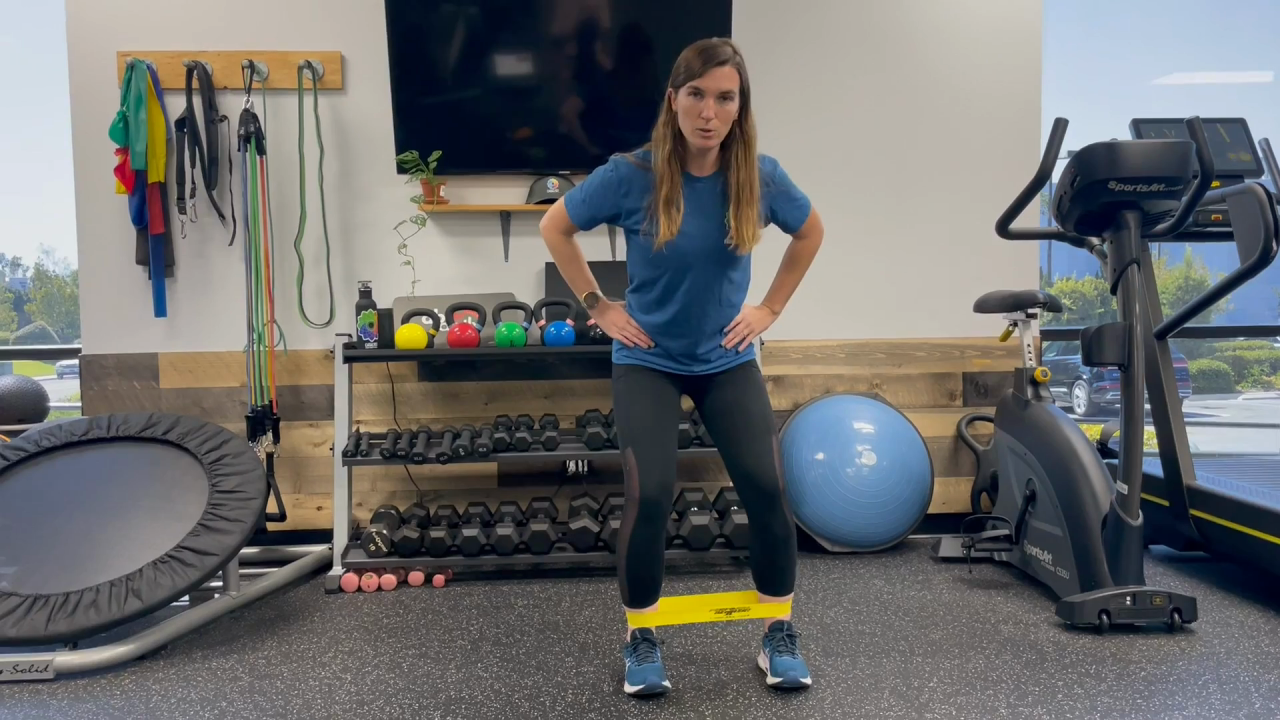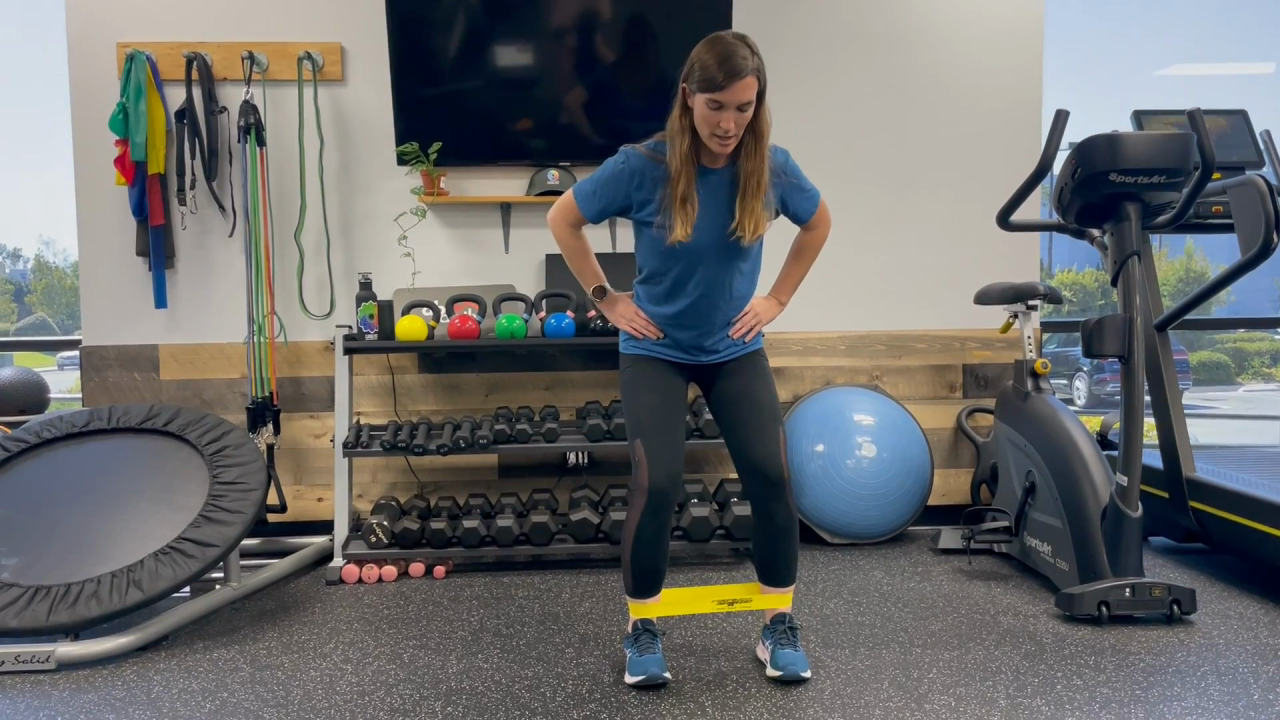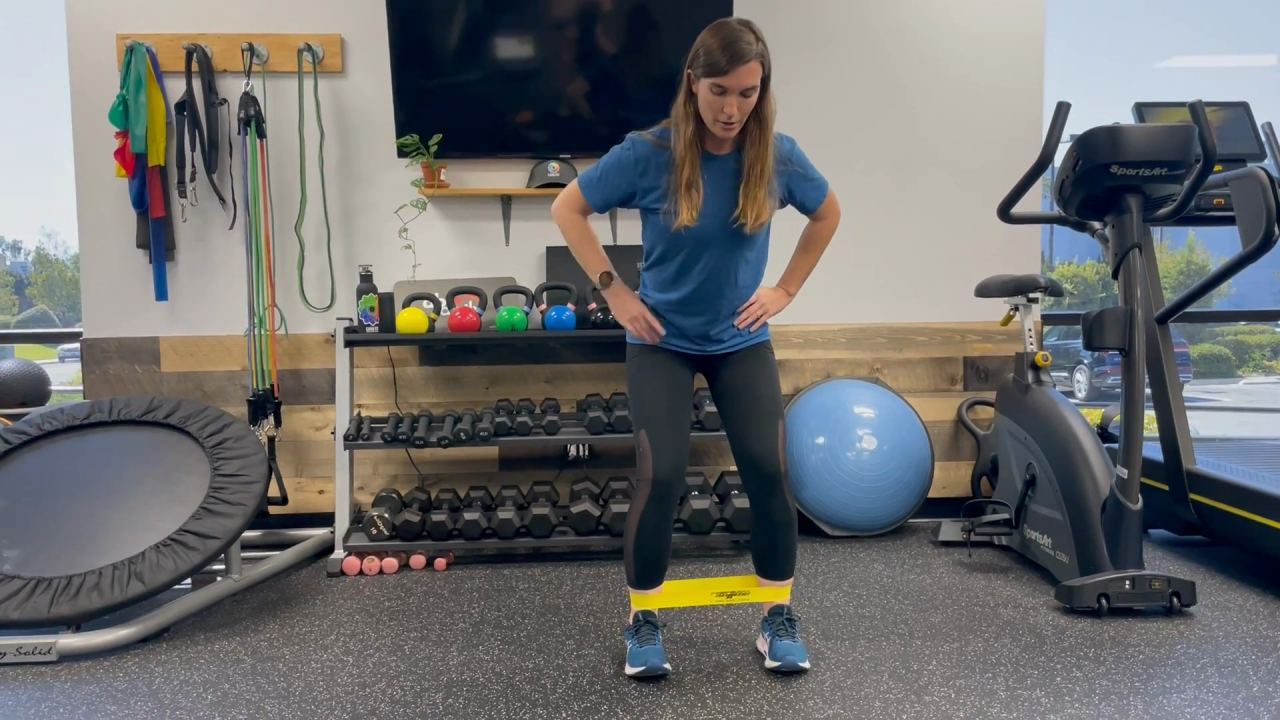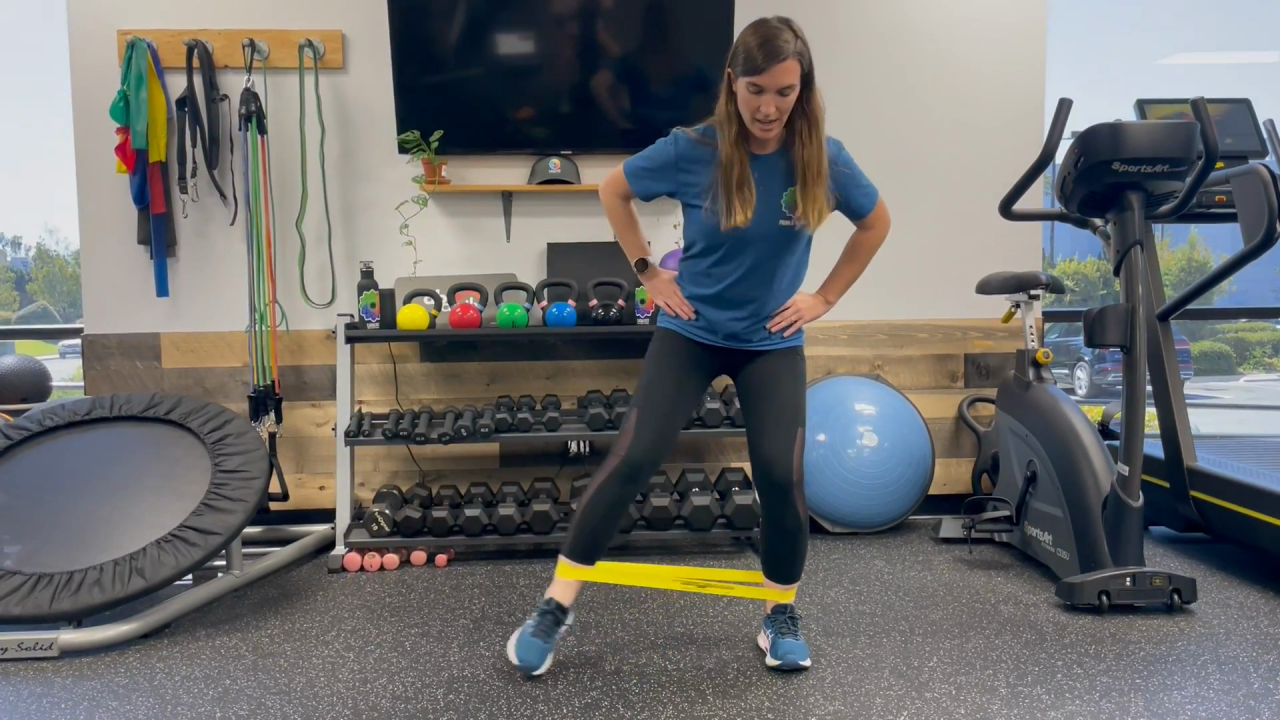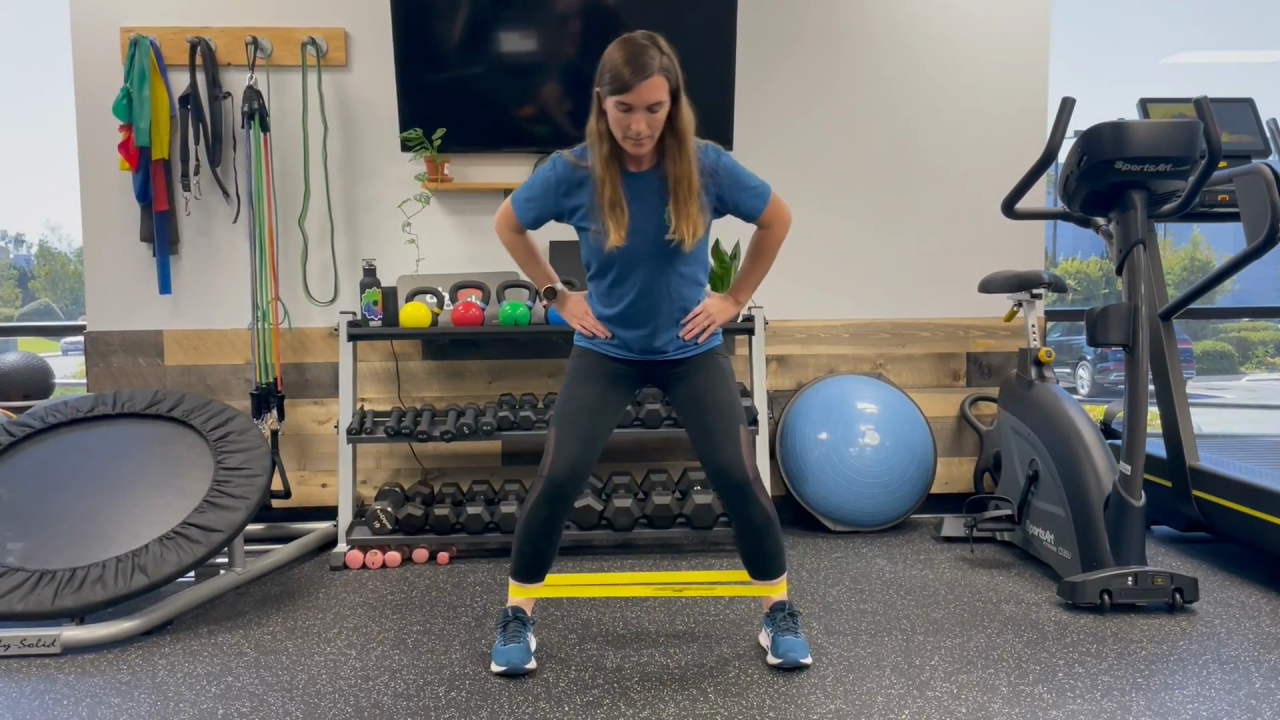
dt=1s
person 1, frame 1
left shoulder: (760, 176)
right shoulder: (631, 175)
left elbow: (810, 231)
right elbow: (554, 226)
left wrist: (771, 307)
right wrist: (597, 306)
left hip: (728, 358)
right hip: (648, 360)
left knee: (766, 487)
right knee: (650, 495)
left ankle: (779, 633)
right ankle: (640, 638)
person 1, frame 2
left shoulder: (772, 167)
right shoulder: (642, 166)
left elbow: (818, 222)
right elbow: (562, 219)
left wrist: (777, 298)
right wrist: (605, 298)
left hip: (736, 348)
right hip: (655, 349)
left knee: (770, 477)
right knee: (658, 485)
left ankle: (779, 625)
right ankle: (642, 629)
person 1, frame 3
left shoulder: (778, 156)
right shoulder: (648, 154)
left elbow: (828, 214)
right elbow: (568, 209)
left wrist: (786, 289)
right wrist: (612, 289)
left hip: (742, 339)
right hip: (662, 340)
left knee: (768, 471)
right knee: (661, 476)
left ankle: (779, 617)
right ankle: (643, 620)
person 1, frame 4
left shoulder: (823, 158)
right shoulder: (691, 150)
left elbow: (876, 223)
right elbow: (612, 190)
left wrist: (825, 297)
right wrist: (647, 273)
left hip: (772, 341)
right hip: (688, 333)
left knee: (781, 477)
right knee: (632, 460)
left ankle: (781, 615)
right ankle: (556, 604)
person 1, frame 5
left shoulder: (706, 166)
right shoulder: (573, 172)
left elbow: (777, 219)
right elbow: (507, 225)
left wrist: (734, 299)
right wrist: (557, 295)
left hip: (691, 347)
right hip: (604, 348)
left knee: (737, 477)
right knee: (559, 477)
left ankle: (779, 610)
right ankle: (517, 613)
